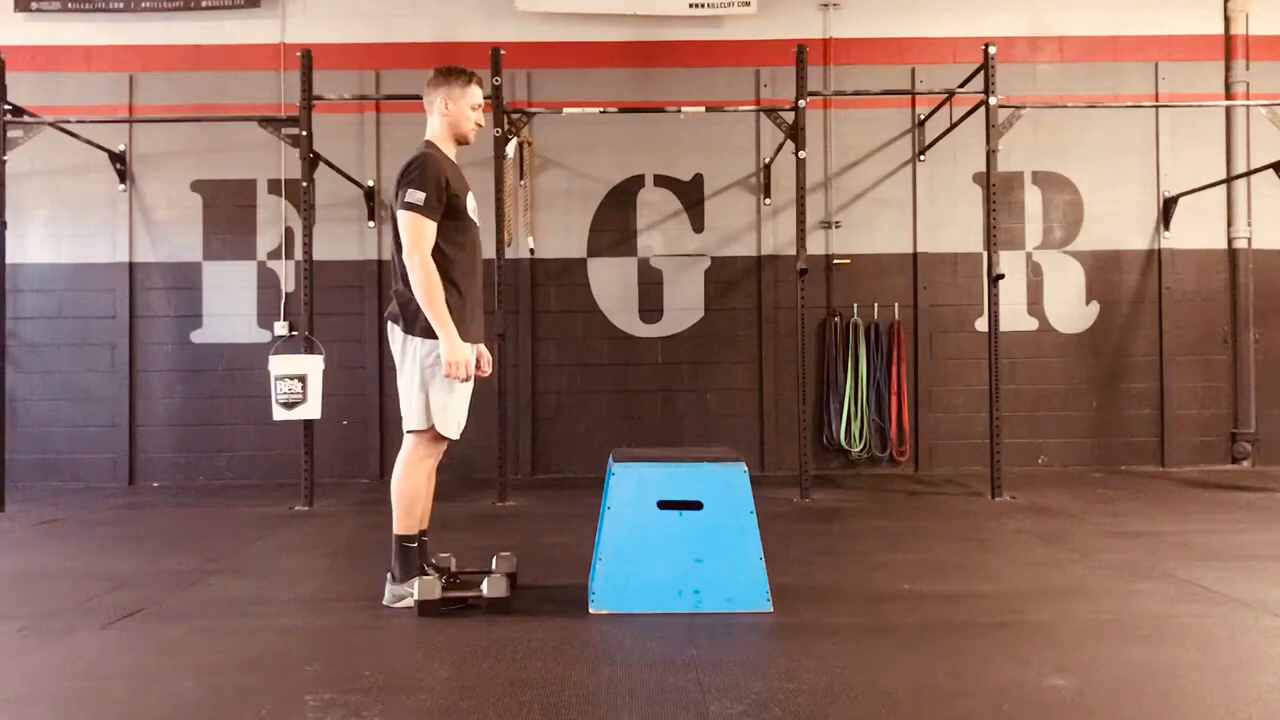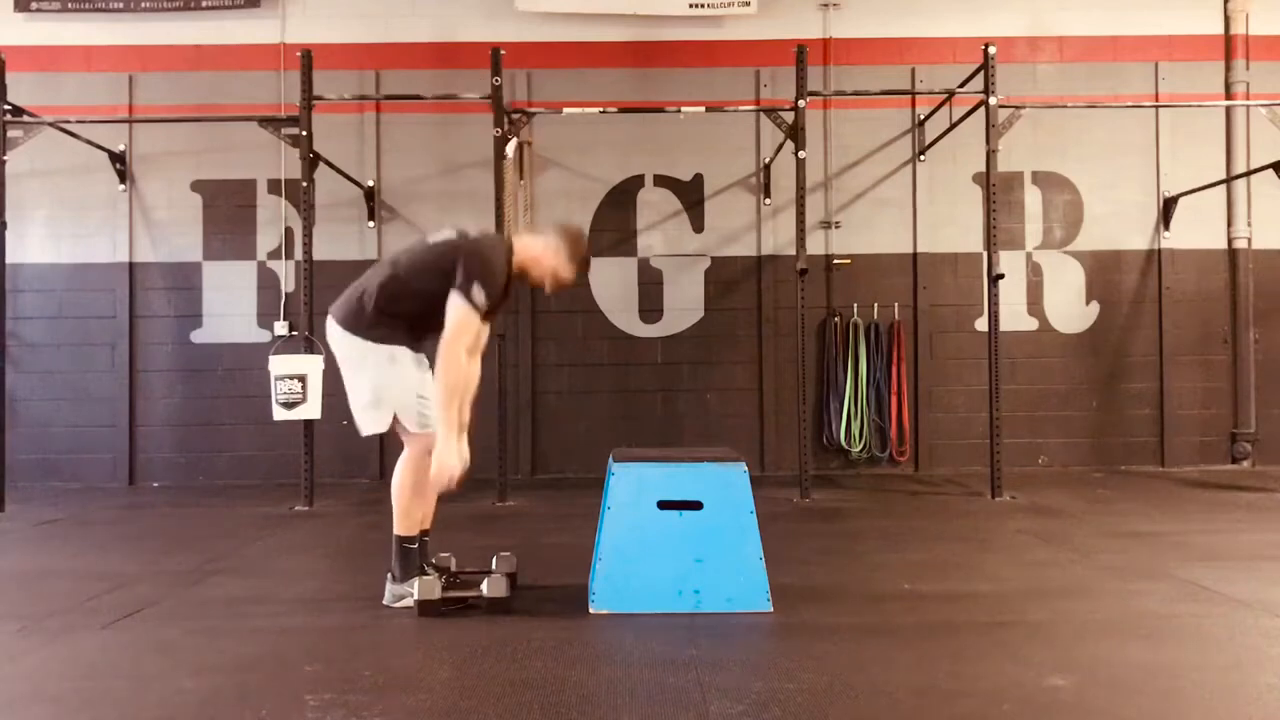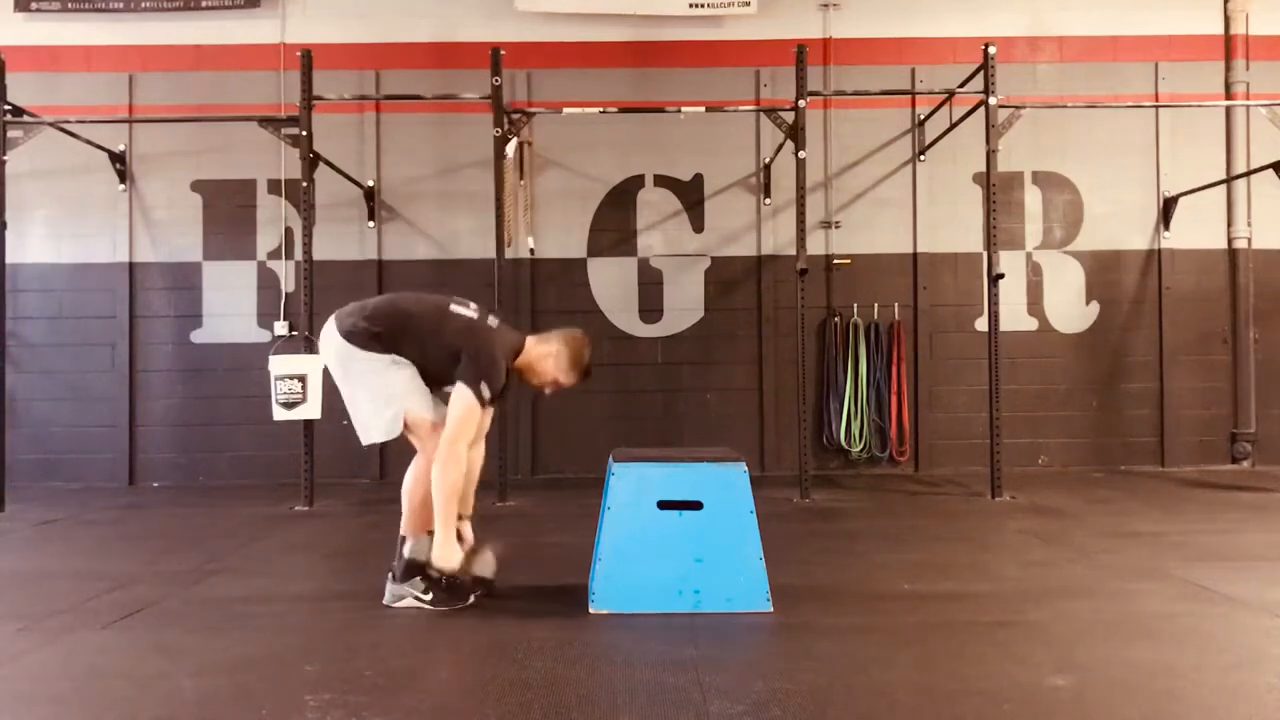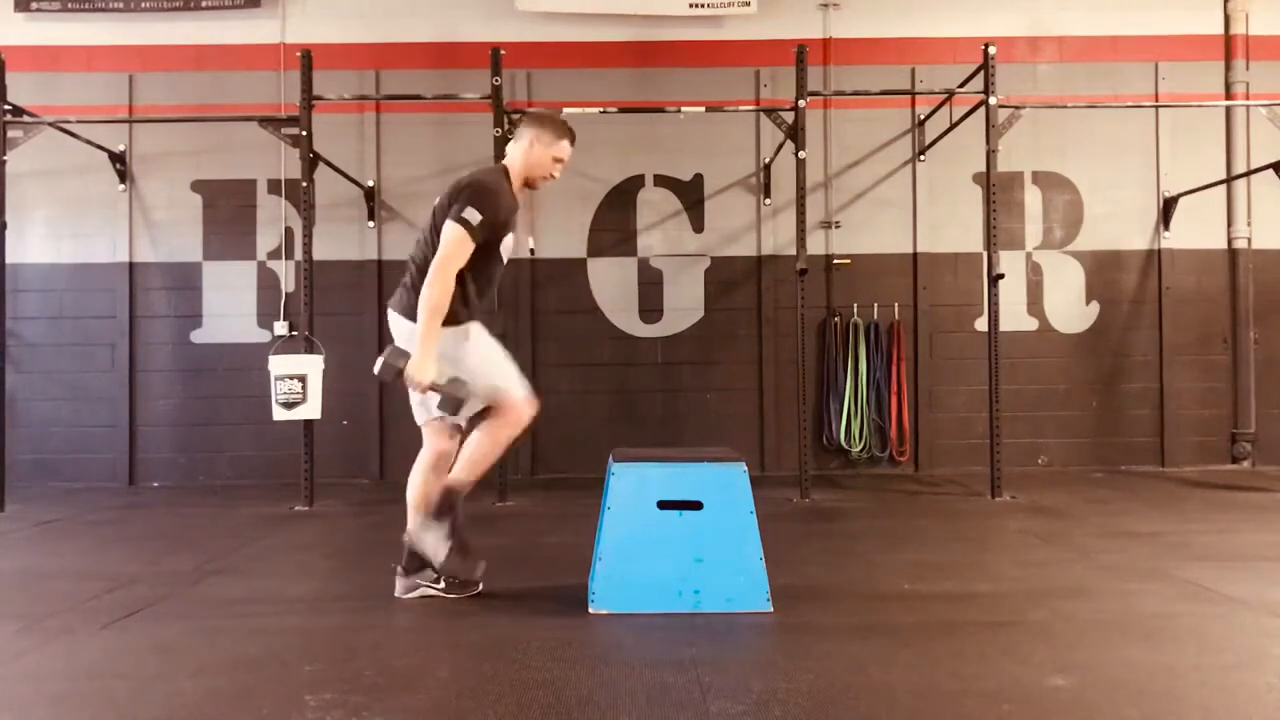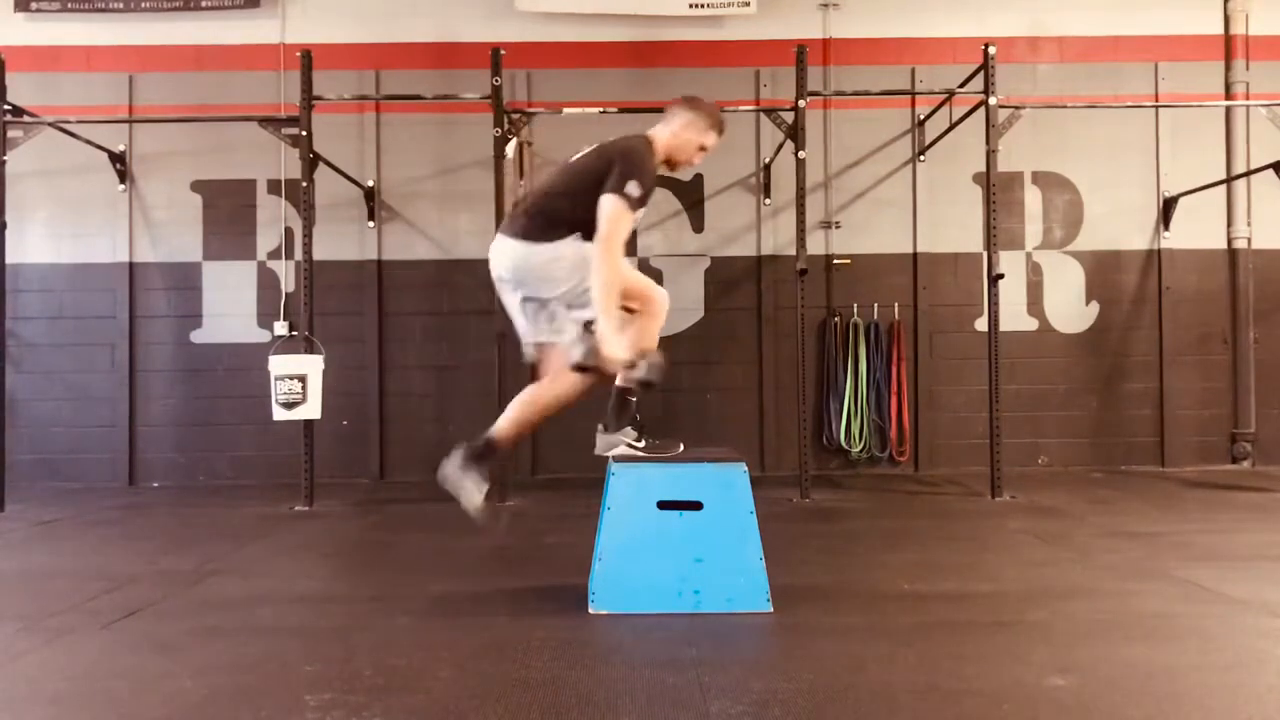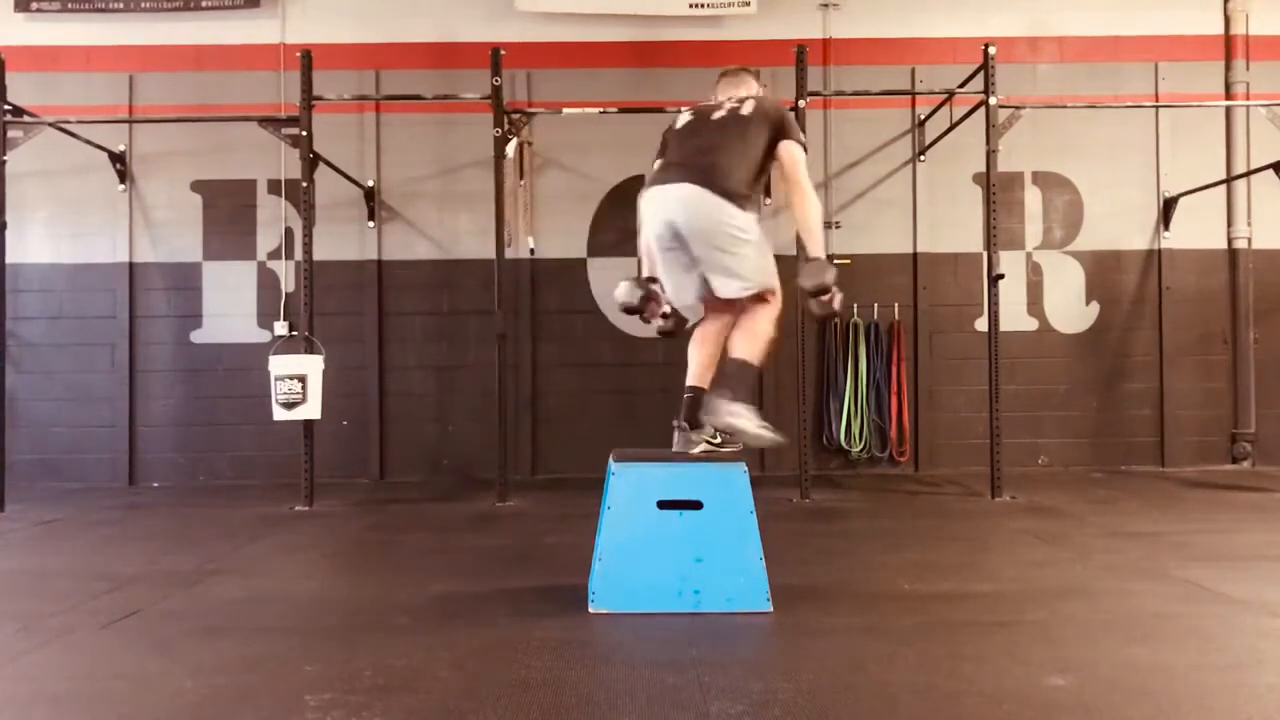
dt=0.7s
person 1, frame 1
left shoulder: (449, 172)
right shoulder: (425, 168)
right elbow: (417, 258)
left wrist: (473, 338)
right wrist: (448, 337)
left hip: (451, 334)
right hip: (431, 334)
left knee: (432, 444)
right knee: (423, 443)
left ankle: (417, 564)
right ankle: (403, 575)
person 1, frame 2
left shoulder: (498, 269)
right shoulder: (486, 267)
left elbow: (470, 357)
right elbow: (451, 354)
left wrist: (459, 431)
right wrist: (448, 437)
left hip: (386, 329)
right hip: (368, 330)
left knee: (427, 439)
right knee: (424, 438)
left ankle: (418, 565)
right ankle: (406, 577)
person 1, frame 3
left shoulder: (503, 351)
right shoulder: (490, 359)
left elbow: (473, 443)
right elbow: (452, 450)
left wrist: (463, 517)
right wrist: (445, 537)
left hip: (364, 340)
right hip: (359, 342)
left knee: (437, 444)
right knee: (435, 445)
left ankle: (419, 562)
right ankle: (408, 578)
person 1, frame 4
left shoulder: (500, 195)
right shoulder: (486, 192)
right elbow: (441, 272)
left wrist: (431, 349)
right wrist: (426, 352)
left hip: (436, 321)
right hip: (434, 320)
left knee: (442, 441)
right knee: (516, 410)
left ankle: (416, 568)
right ankle: (439, 513)
person 1, frame 5
left shoulder: (626, 155)
right shoulder: (636, 162)
left elbow: (605, 246)
right elbow: (608, 246)
left wrist: (608, 319)
right wrist: (610, 330)
left hip: (516, 253)
right hip: (538, 251)
left knee: (572, 375)
right knee: (651, 301)
left ankle: (475, 459)
right ankle: (619, 428)
person 1, frame 6
left shoulder: (686, 119)
right shoulder: (771, 111)
right elbow: (798, 185)
left wrist: (654, 277)
right wrist: (816, 258)
left hip: (664, 201)
right hip: (715, 202)
left knee: (717, 314)
right knee: (763, 302)
left ankle: (693, 425)
right ankle: (731, 398)
